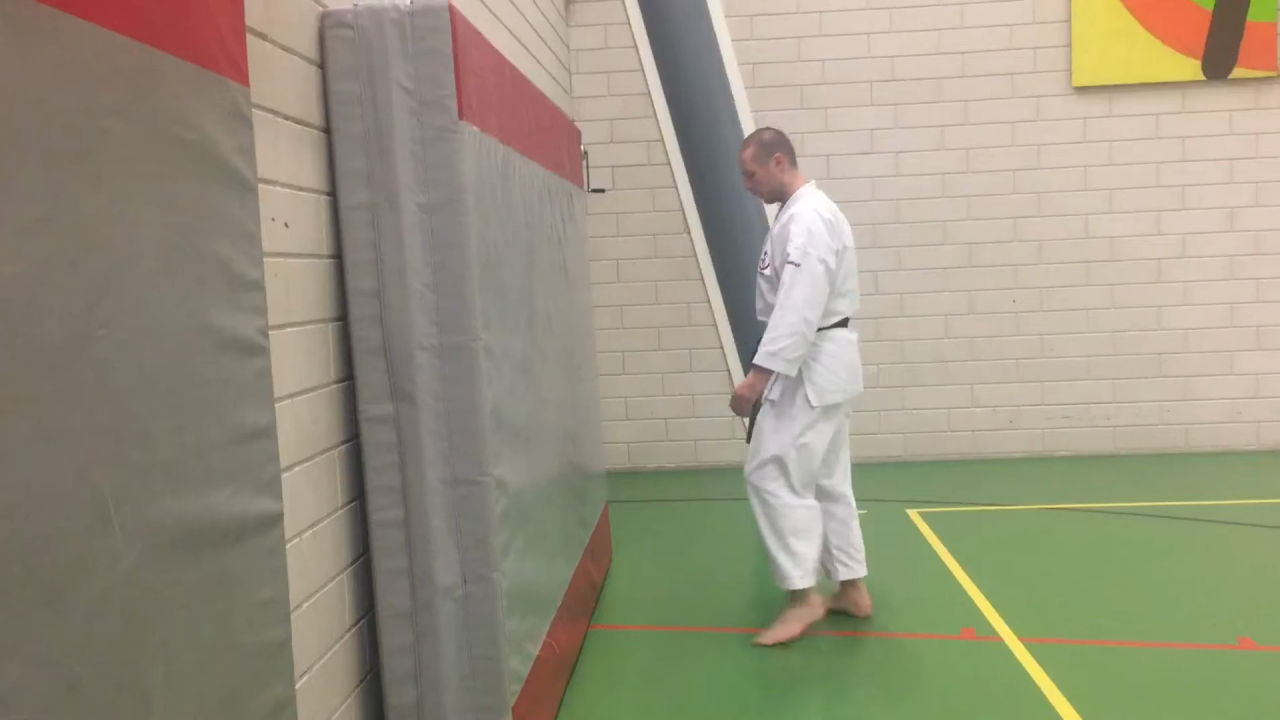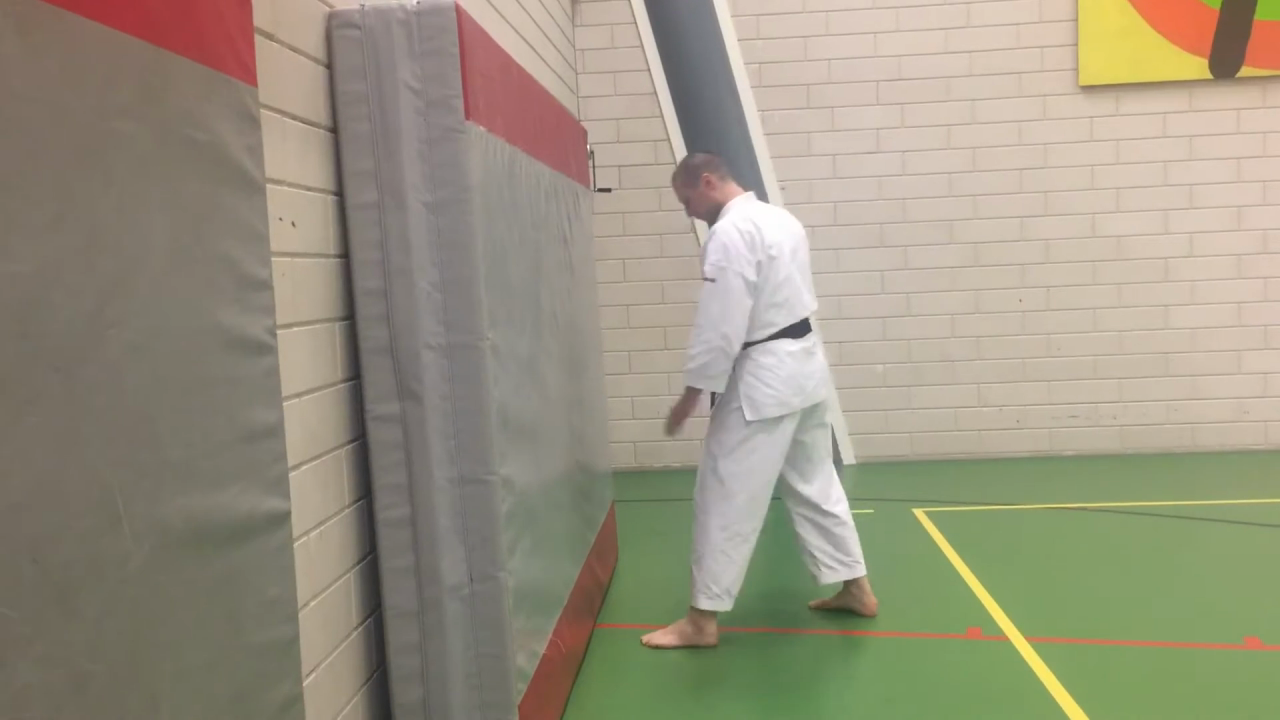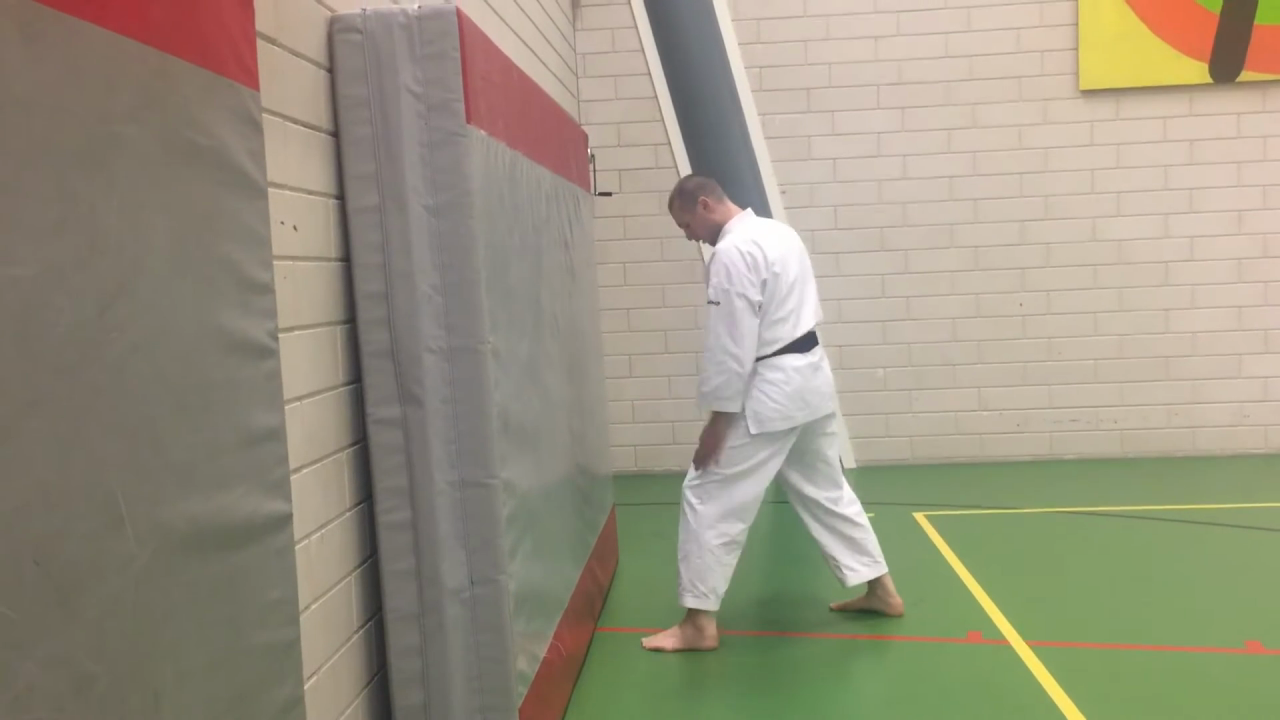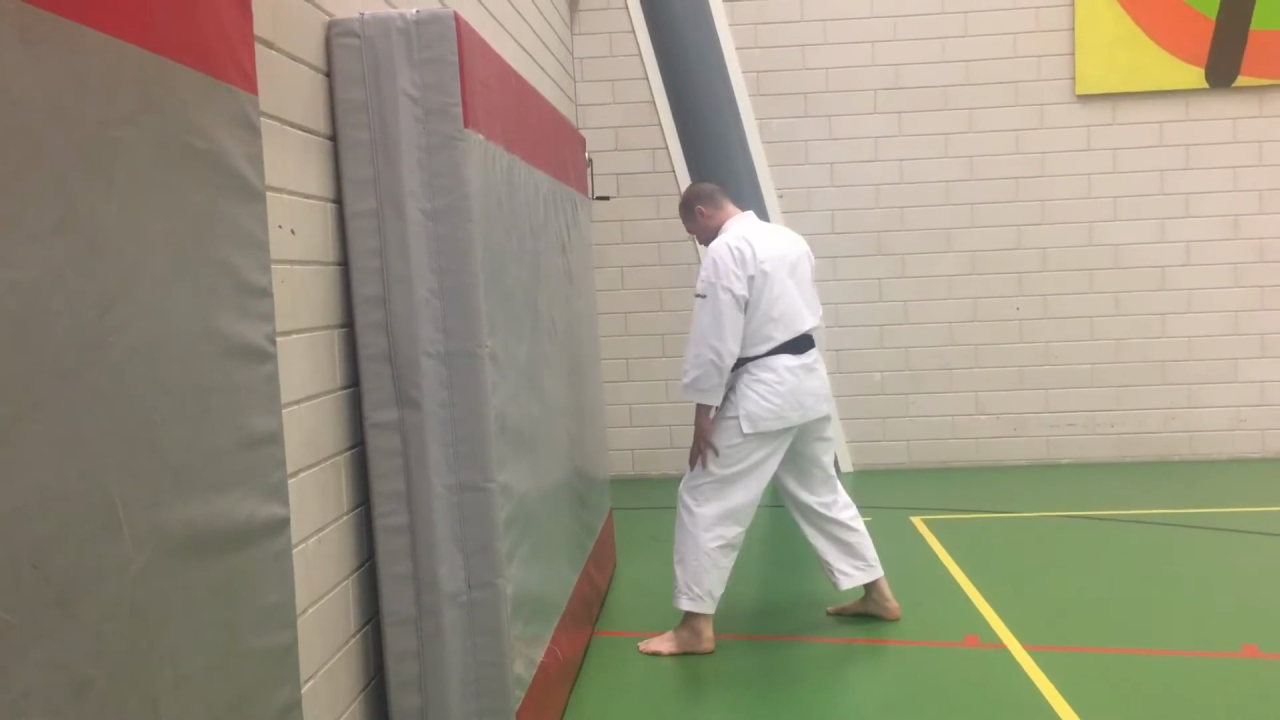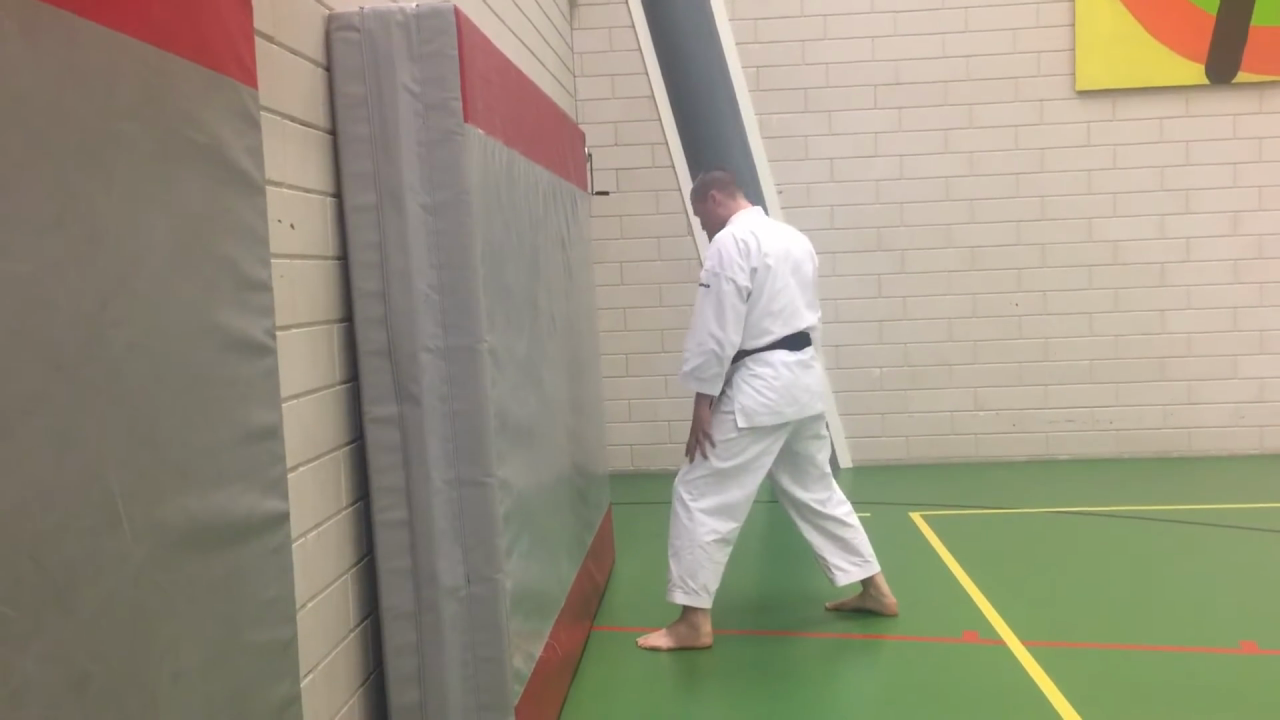
dt=0.4s
person 1, frame 1
left shoulder: (806, 219)
right shoulder: (807, 213)
left elbow: (797, 310)
left wrist: (758, 375)
right wrist: (769, 371)
left hip: (811, 366)
right hip: (820, 361)
left knee: (772, 474)
right knee: (827, 480)
left ankle: (804, 595)
right ankle: (851, 588)
person 1, frame 2
left shoulder: (730, 234)
right shoulder: (781, 219)
left elbow: (719, 327)
left wrist: (692, 394)
left hip: (765, 375)
right hip: (804, 363)
left knee: (724, 493)
right knee: (814, 483)
left ankle: (702, 619)
right ankle: (855, 588)
person 1, frame 3
left shoulder: (732, 254)
right shoulder: (780, 233)
left elbow: (730, 347)
left wrist: (717, 420)
left hip: (770, 389)
right hip: (811, 375)
left knee: (709, 496)
right knee: (825, 489)
left ankle: (699, 621)
right ankle: (880, 589)
person 1, frame 4
left shoulder: (725, 251)
right shoulder: (789, 239)
left elbow: (714, 342)
left wrist: (703, 415)
left hip: (763, 390)
right hip: (808, 379)
left knee: (706, 501)
right knee: (821, 493)
left ankle: (696, 625)
right ankle: (878, 593)
person 1, frame 5
left shoulder: (730, 242)
right shoulder: (794, 238)
left elbow: (716, 331)
left wrist: (702, 403)
left hip: (759, 386)
right hip: (804, 377)
left knee: (701, 496)
right knee: (816, 490)
left ankle: (694, 620)
right ankle: (875, 589)
